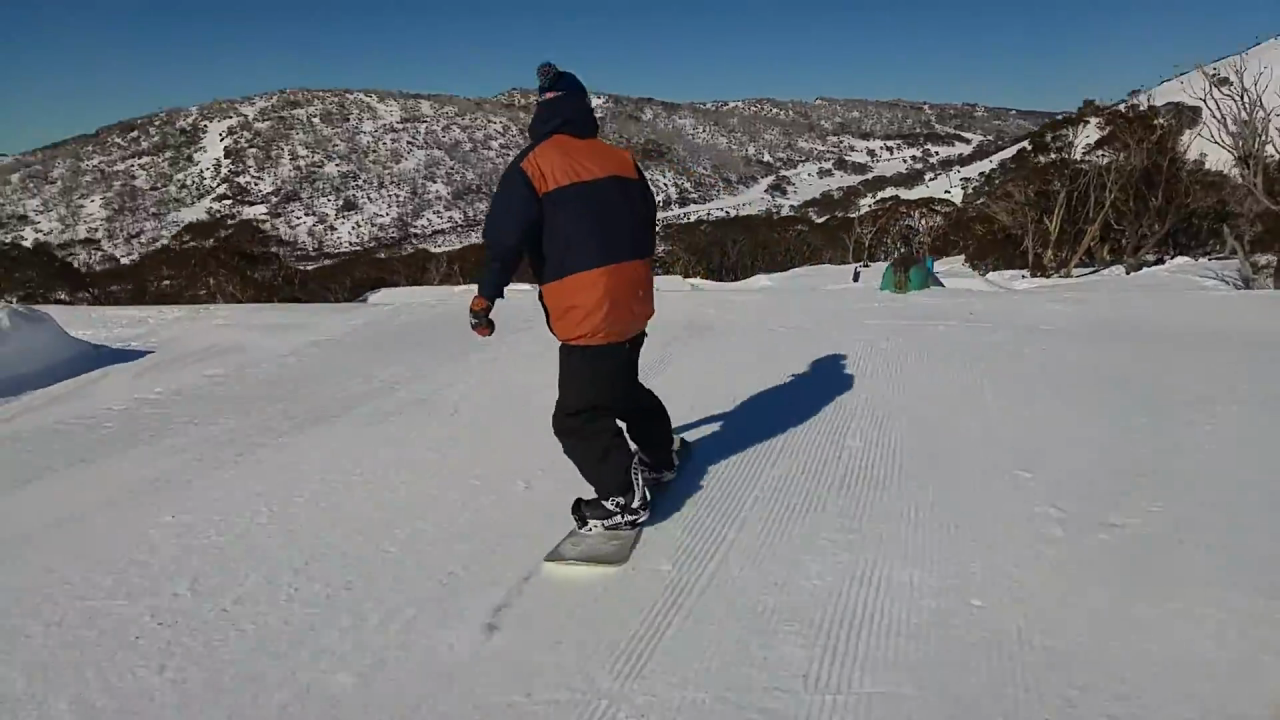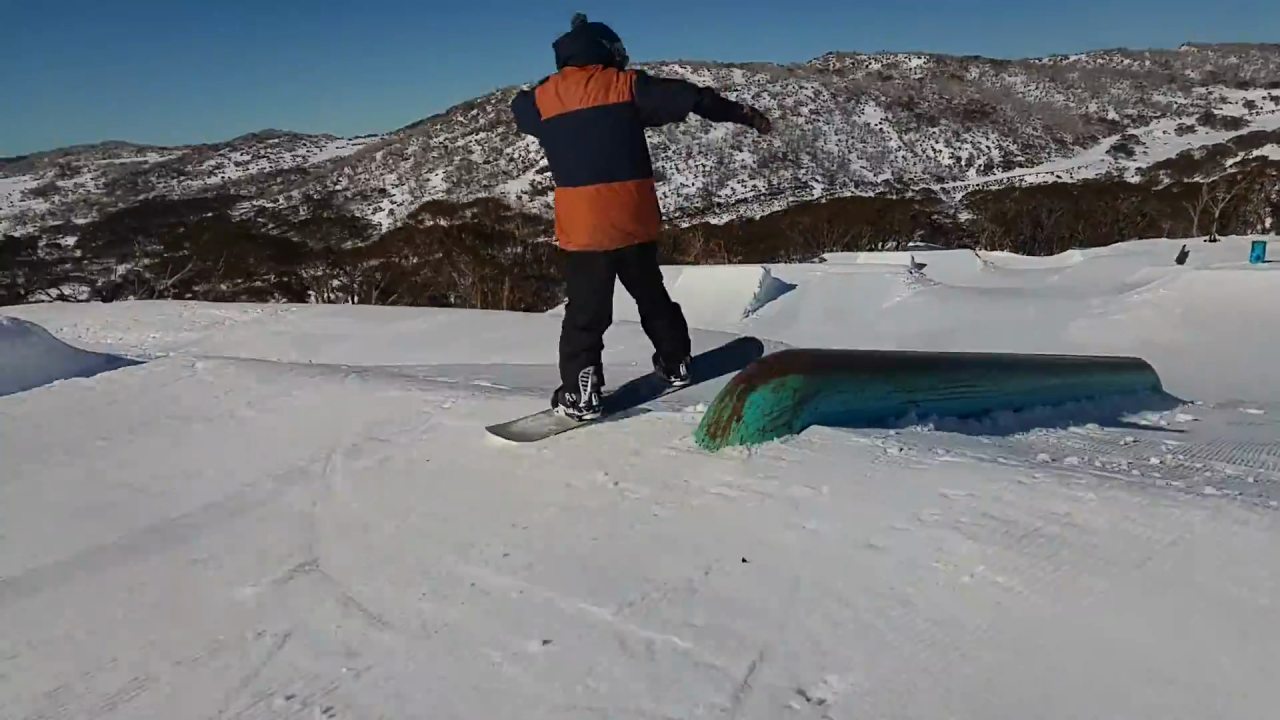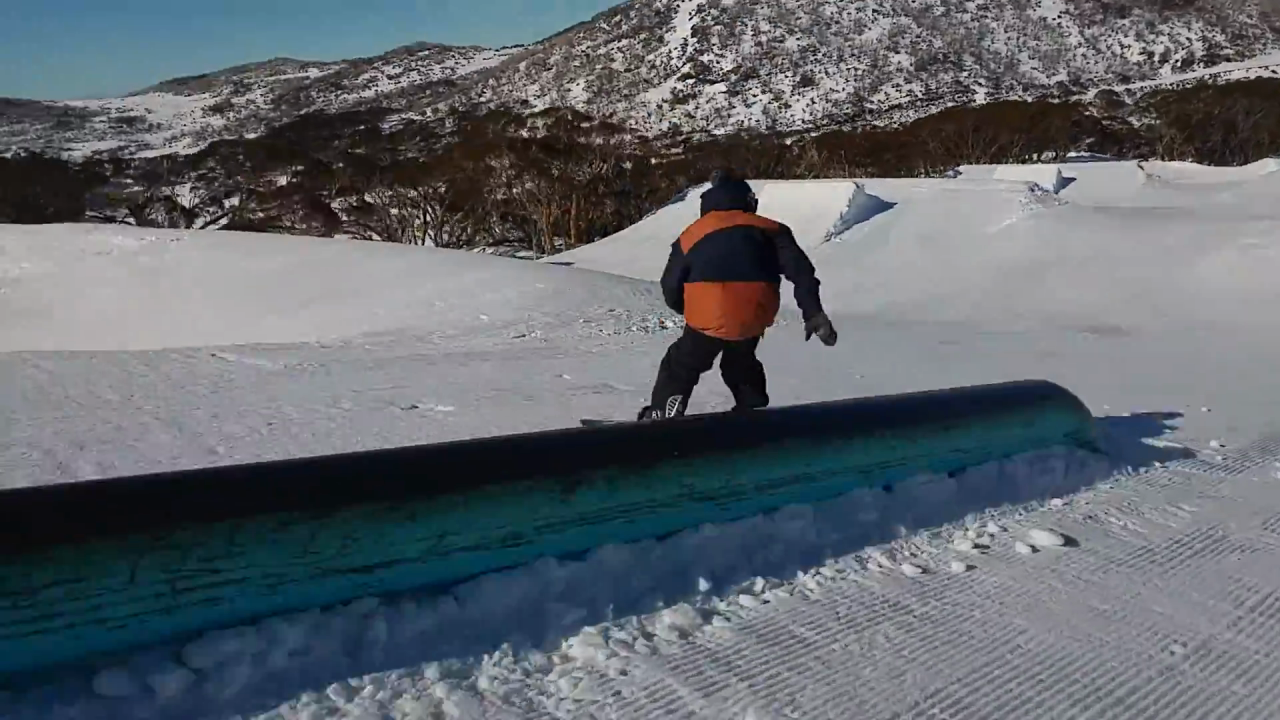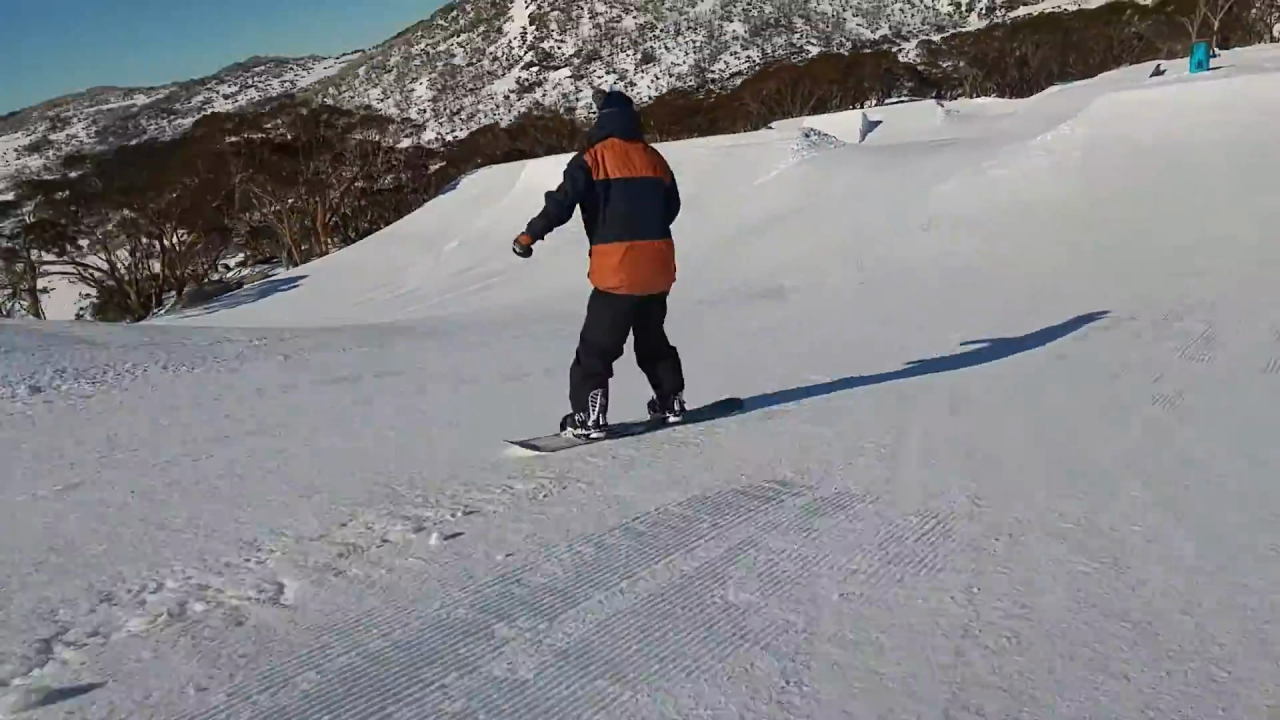
dt=1s
person 1, frame 1
left shoulder: (534, 163)
right shoulder: (619, 158)
left elbow: (505, 237)
right elbow: (646, 225)
left wrist: (486, 295)
left hip: (587, 309)
right hip: (633, 300)
left knee: (579, 416)
right knee: (622, 386)
left ankle: (621, 498)
right ankle: (660, 454)
person 1, frame 2
left shoulder: (544, 95)
right shoulder: (626, 84)
left elbow: (523, 111)
right elbow: (682, 96)
right wrist: (741, 112)
left hip: (580, 221)
right hip: (634, 213)
left knee: (584, 312)
right knee: (650, 293)
left ankle: (581, 394)
right ankle: (675, 364)
person 1, frame 3
left shoulder: (690, 234)
right shoulder: (766, 227)
left elbow: (671, 287)
right elbow: (799, 267)
left wrist: (688, 310)
right wrist: (813, 313)
left hip: (711, 313)
right hip: (757, 311)
left knee: (682, 365)
right knee: (741, 362)
left ankle: (662, 415)
right ankle: (754, 412)
person 1, frame 4
left shoulder: (591, 159)
right shoulder: (653, 158)
left elbow: (562, 203)
right elbow: (671, 207)
left wrist: (530, 234)
left hip: (618, 270)
right hip: (660, 266)
left knee: (597, 349)
right knee: (652, 339)
left ankle: (590, 418)
right ankle: (671, 402)
